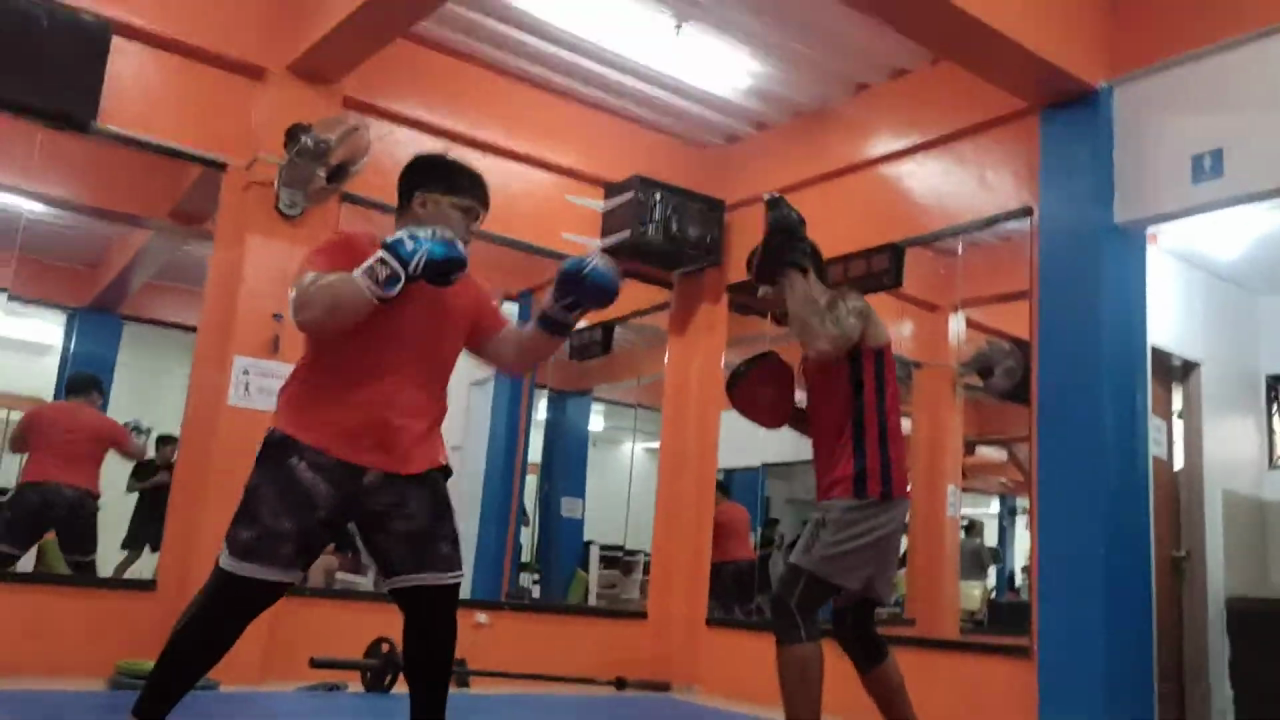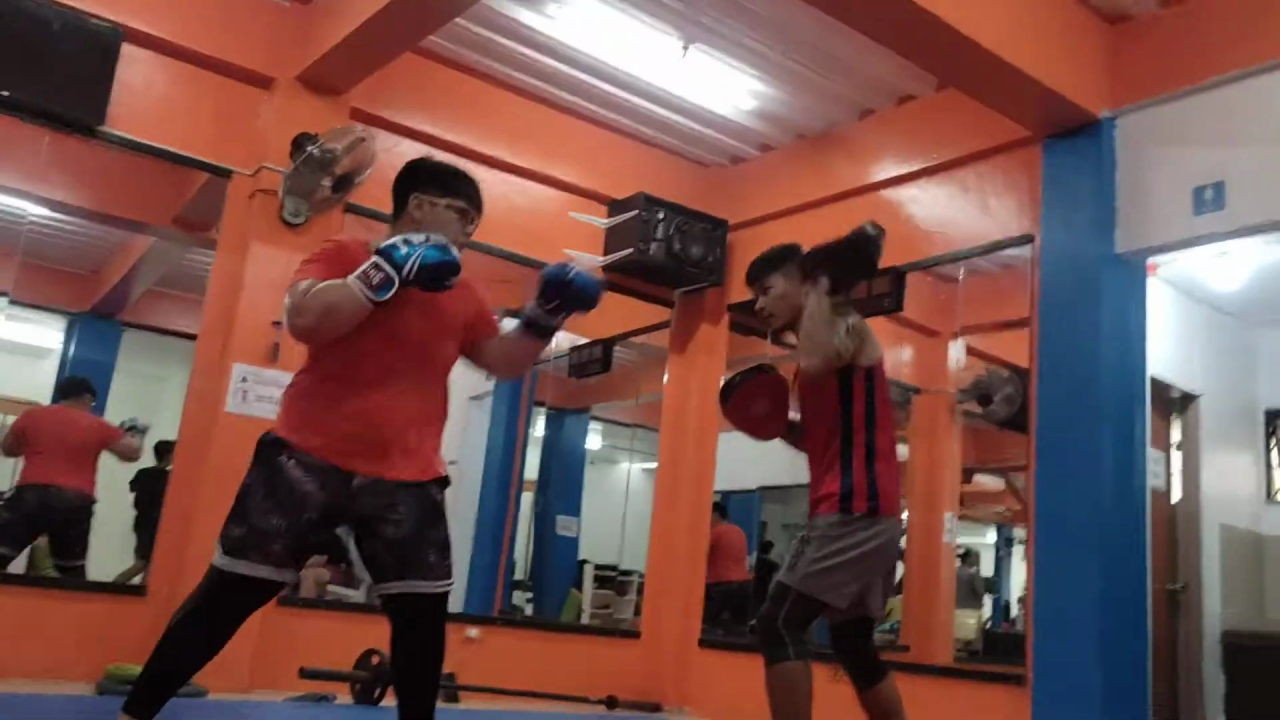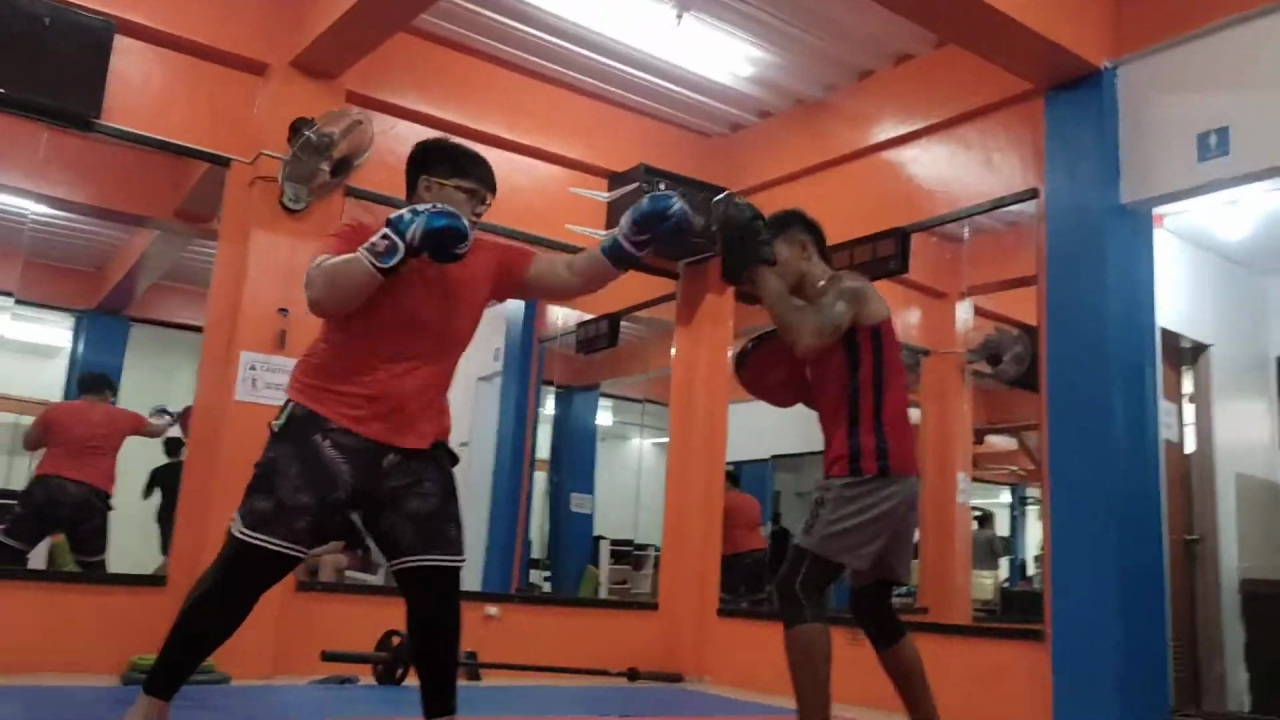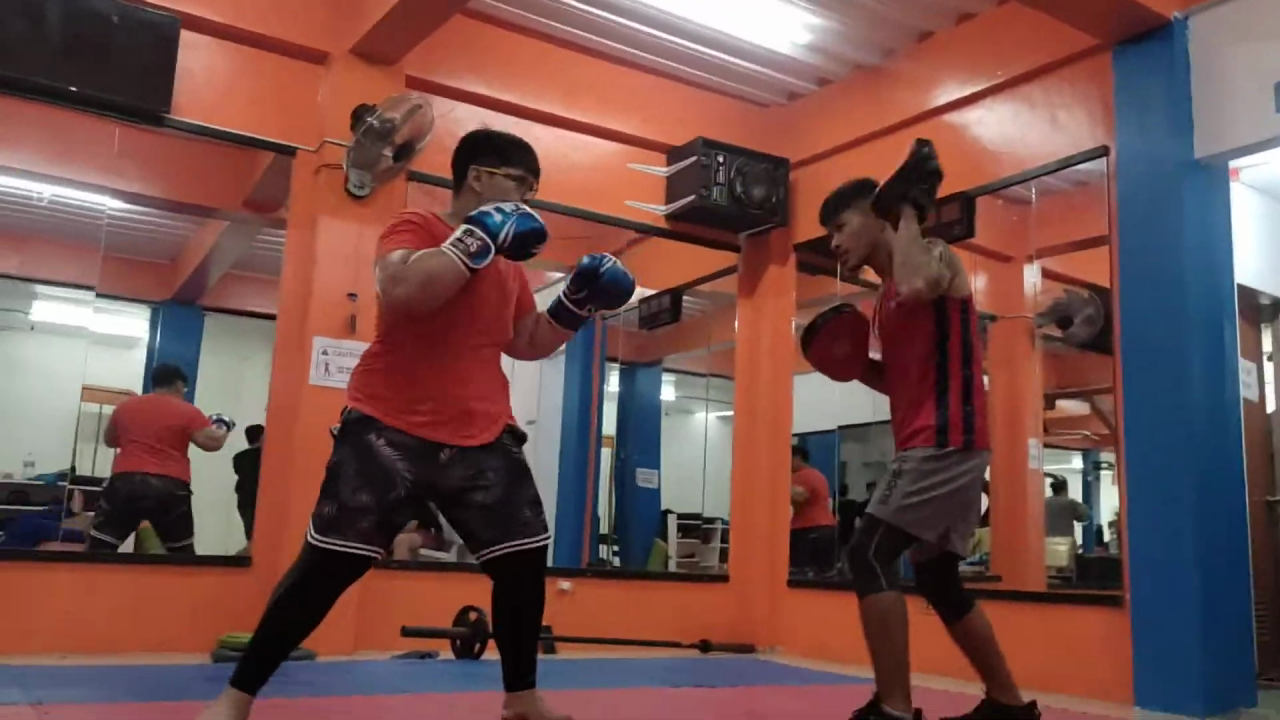
dt=0.2s
person 1, frame 1
left shoulder: (463, 288)
right shoulder: (349, 248)
left elbow: (515, 356)
right elbow: (312, 312)
left wrist: (562, 309)
right wrist: (395, 260)
left hip: (411, 470)
right hip: (313, 453)
left knee: (436, 600)
right knee: (240, 589)
person 1, frame 2
left shoulder: (457, 290)
right shoulder: (349, 257)
left elbow: (507, 360)
right elbow: (305, 320)
left wrist: (545, 316)
right wrist: (390, 272)
left hip: (404, 480)
right hip: (311, 456)
left knee: (424, 613)
right knee: (234, 595)
person 1, frame 3
left shoulder: (487, 258)
right shoulder: (365, 234)
left elbow: (571, 275)
right elbow: (324, 296)
left wrist: (635, 236)
right wrist: (398, 238)
left hip: (416, 448)
right hip: (325, 429)
left knee: (435, 587)
right knee: (249, 566)
person 1, frame 4
left shoulder: (509, 264)
right shoulder: (418, 228)
left elbow: (530, 343)
right elbow: (403, 291)
left wrist: (580, 301)
right wrist: (484, 236)
left hip: (483, 442)
right hip: (390, 431)
left knee: (525, 561)
right knee: (328, 567)
person 2, frame 1
left shoulder: (851, 309)
right shoulder: (820, 340)
left elbow: (825, 346)
left wrist: (793, 274)
right wrist: (784, 413)
left hip: (863, 495)
right hip: (862, 497)
left knee: (791, 605)
right knee: (854, 625)
person 2, frame 2
left shoulder: (845, 328)
right shoulder: (828, 342)
left elbow: (812, 362)
left wrist: (819, 292)
left hip: (854, 512)
right hip: (872, 514)
left knee: (780, 624)
right knee: (851, 644)
person 2, frame 3
left shoulder: (846, 288)
right shoulder: (819, 308)
left elbow: (805, 341)
left wrist: (763, 267)
left hip: (865, 471)
right hip: (884, 475)
left knee: (796, 587)
right knee: (873, 608)
person 2, frame 4
left shoulder: (934, 256)
right shoulder: (892, 294)
left elbow: (916, 289)
left wrist: (907, 212)
left hip: (945, 441)
right hip: (950, 444)
left knee: (870, 553)
right knee: (936, 576)
person 3, frame 1
left shoulder: (38, 413)
right shoulder: (104, 423)
right elbow: (137, 452)
right wrist: (138, 433)
left hip: (34, 492)
right hip: (80, 499)
right knee: (84, 569)
person 3, frame 2
left shoulder: (32, 416)
right shoulder: (98, 426)
right elbow: (131, 453)
right wrist: (135, 432)
left hip: (32, 495)
right hip: (75, 503)
right knee: (72, 572)
person 3, frame 3
left shoulder: (55, 410)
right shoulder: (121, 417)
left elbow: (29, 443)
right elbow: (156, 428)
right wrist: (166, 418)
left hip: (47, 487)
right hip: (90, 497)
right knee: (93, 566)
person 3, frame 4
left shoulder: (126, 406)
right shoulder: (187, 411)
left elbow: (110, 441)
right elbow: (212, 443)
right wrist: (223, 426)
left hip: (125, 483)
right hip: (170, 488)
left knee: (100, 547)
right knee: (183, 551)
